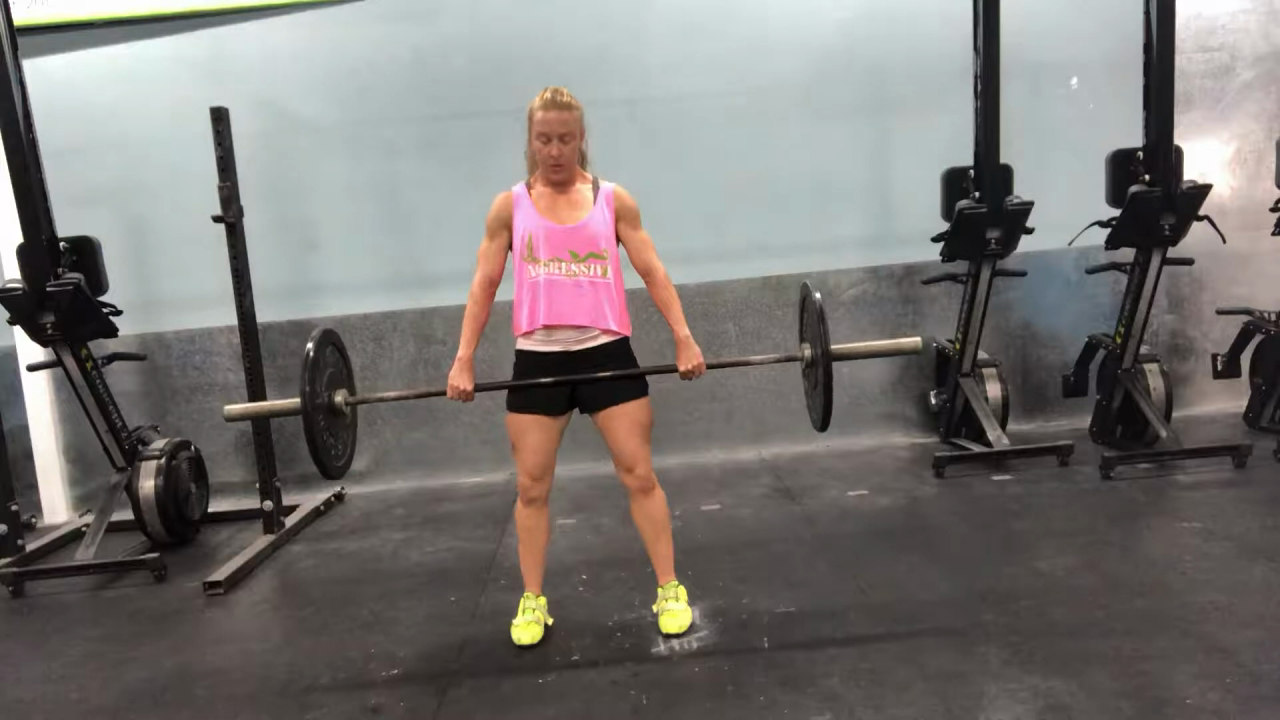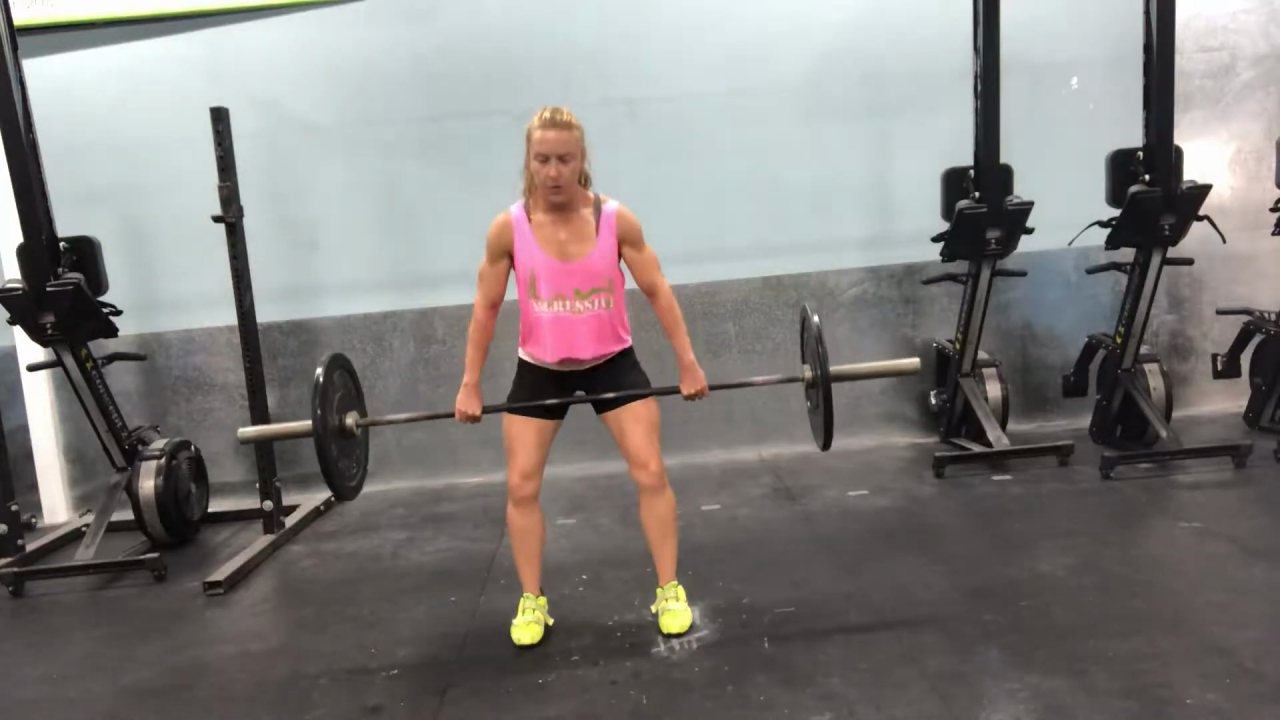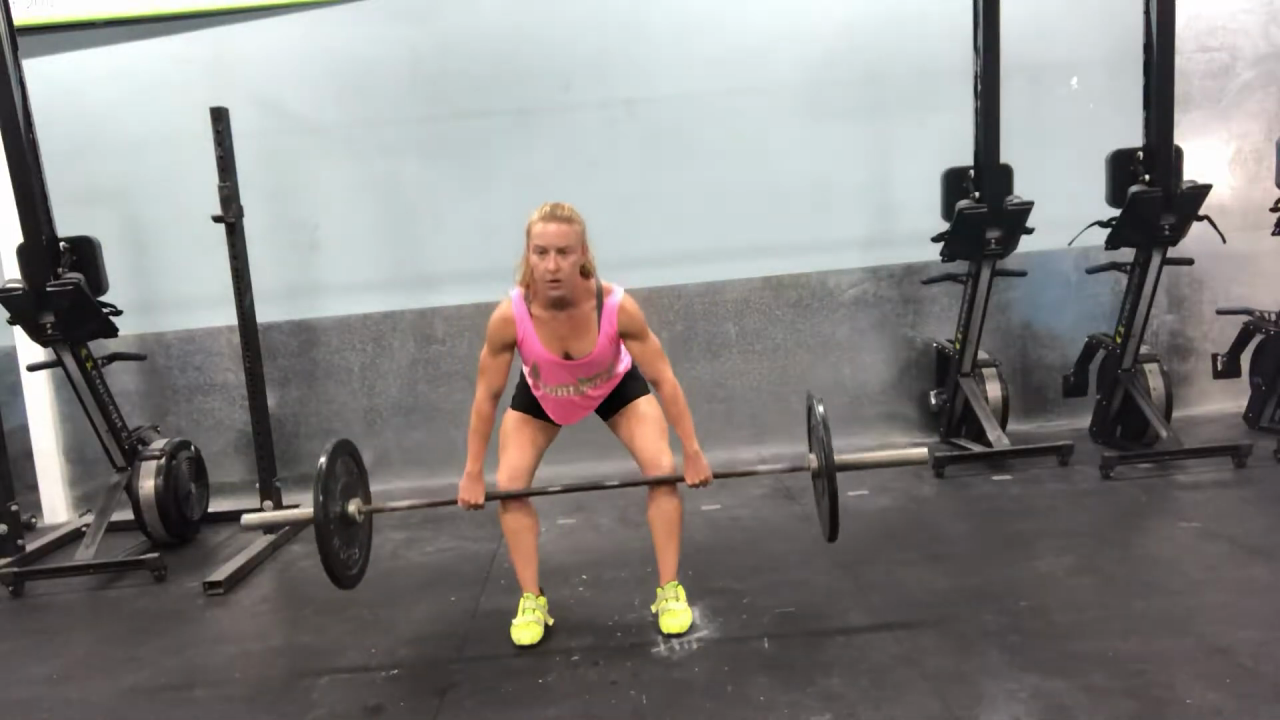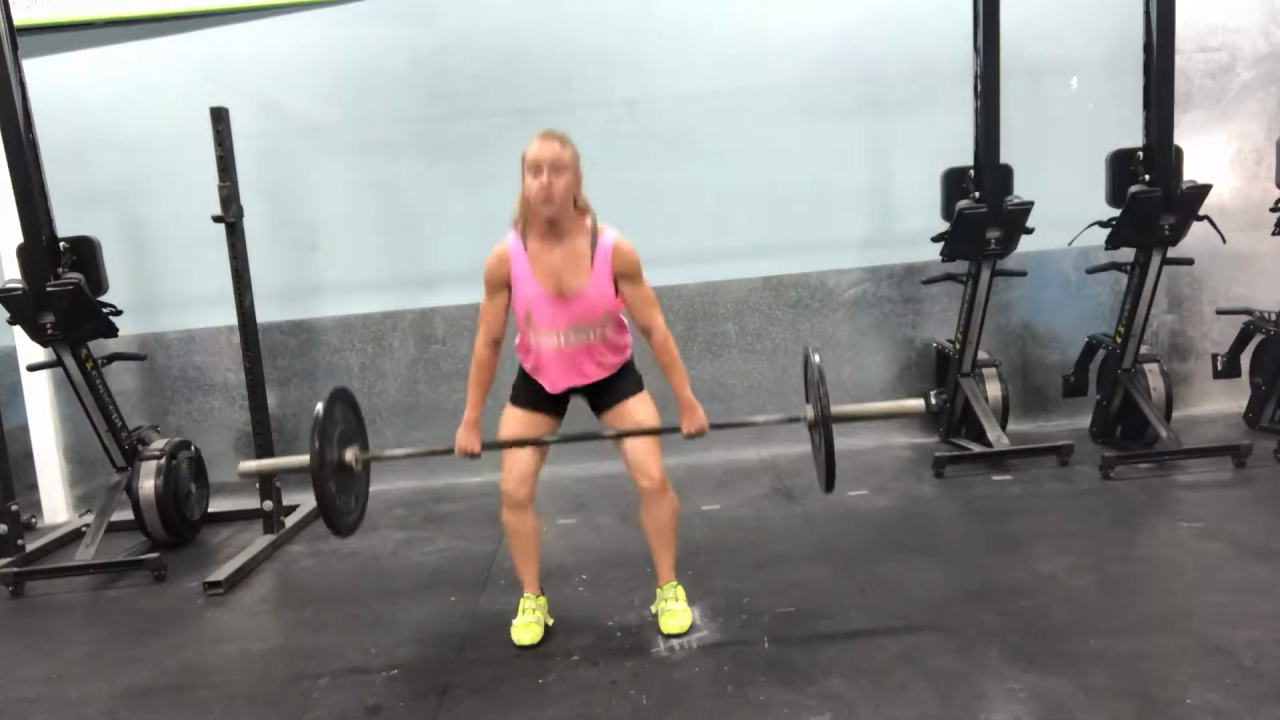
dt=1s
person 1, frame 1
left shoulder: (613, 199)
right shoulder: (509, 205)
left elbow: (652, 271)
right elbow: (484, 285)
left wrist: (684, 337)
right wrist: (463, 358)
left hip: (607, 352)
right hip: (537, 358)
left knee: (639, 475)
right knee: (532, 486)
left ankle: (670, 590)
right ankle: (533, 601)
person 1, frame 2
left shoulder: (616, 219)
right shoulder: (507, 228)
left elbow: (657, 291)
right elbow: (486, 307)
left wrist: (687, 361)
right wrist: (470, 383)
left hip: (611, 361)
right hip: (540, 368)
left knee: (650, 472)
right knee: (521, 485)
left ankle: (670, 591)
right ankle: (532, 601)
person 1, frame 3
left shoulder: (618, 307)
right shoulder: (508, 316)
left elbow: (663, 379)
right elbow: (487, 395)
left wrist: (692, 451)
right wrist: (472, 472)
left hip: (616, 385)
right hip: (539, 394)
left knee: (663, 472)
right knee: (509, 486)
left ankle: (669, 591)
right ankle: (531, 601)
person 1, frame 4
left shoulder: (612, 249)
right shoulder: (505, 259)
left elbow: (653, 326)
right elbow: (488, 341)
left wrist: (687, 401)
right wrist: (470, 420)
left hip: (610, 374)
right hip: (539, 380)
left knee: (653, 480)
right knee: (514, 490)
left ankle: (669, 591)
right ankle: (532, 600)
